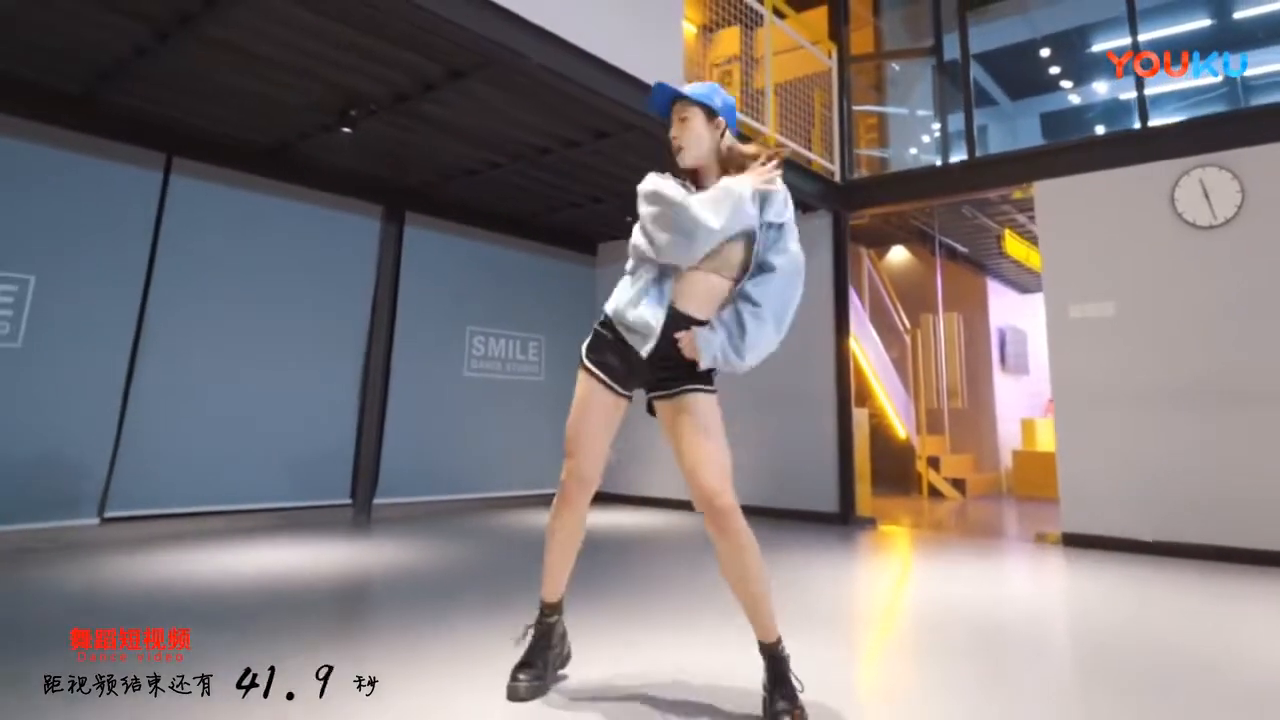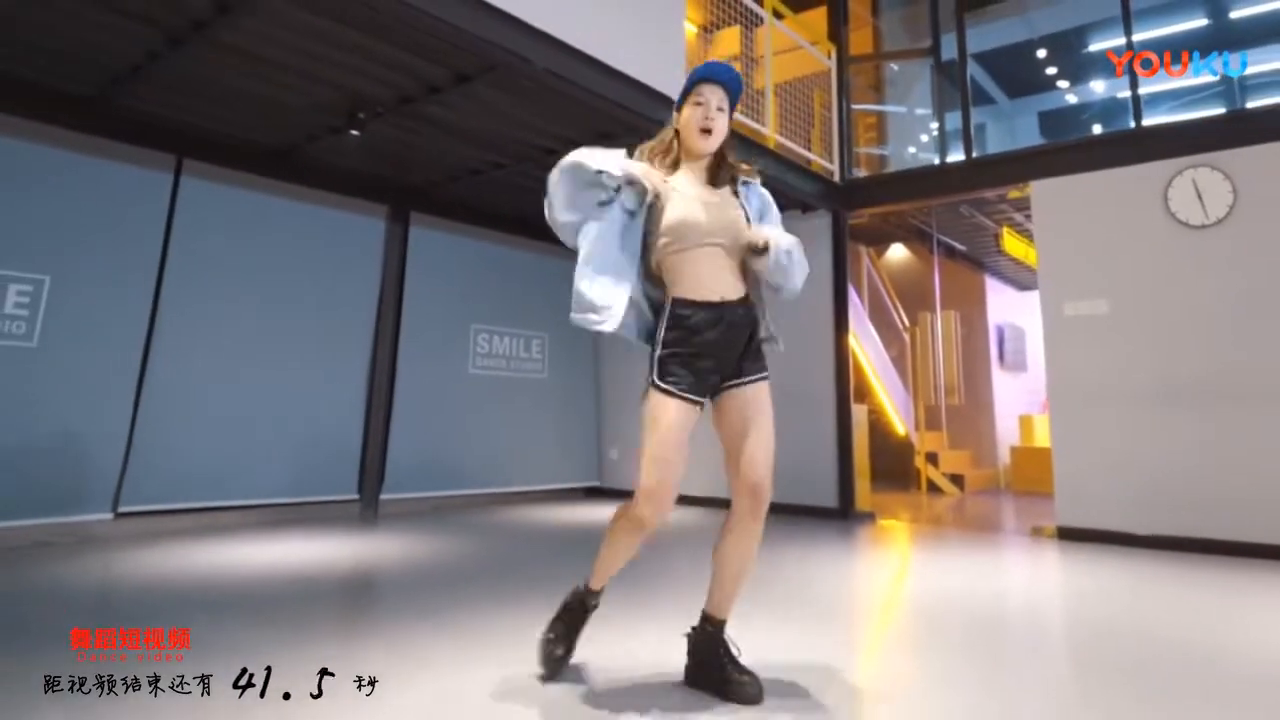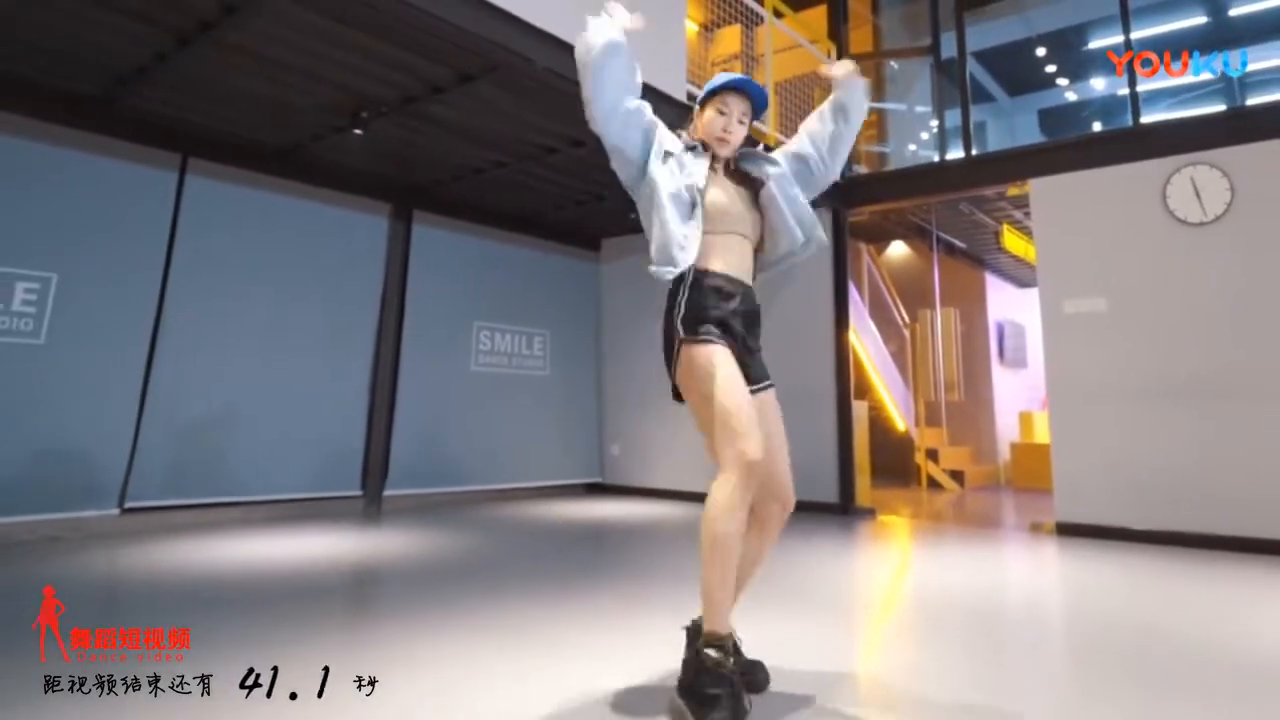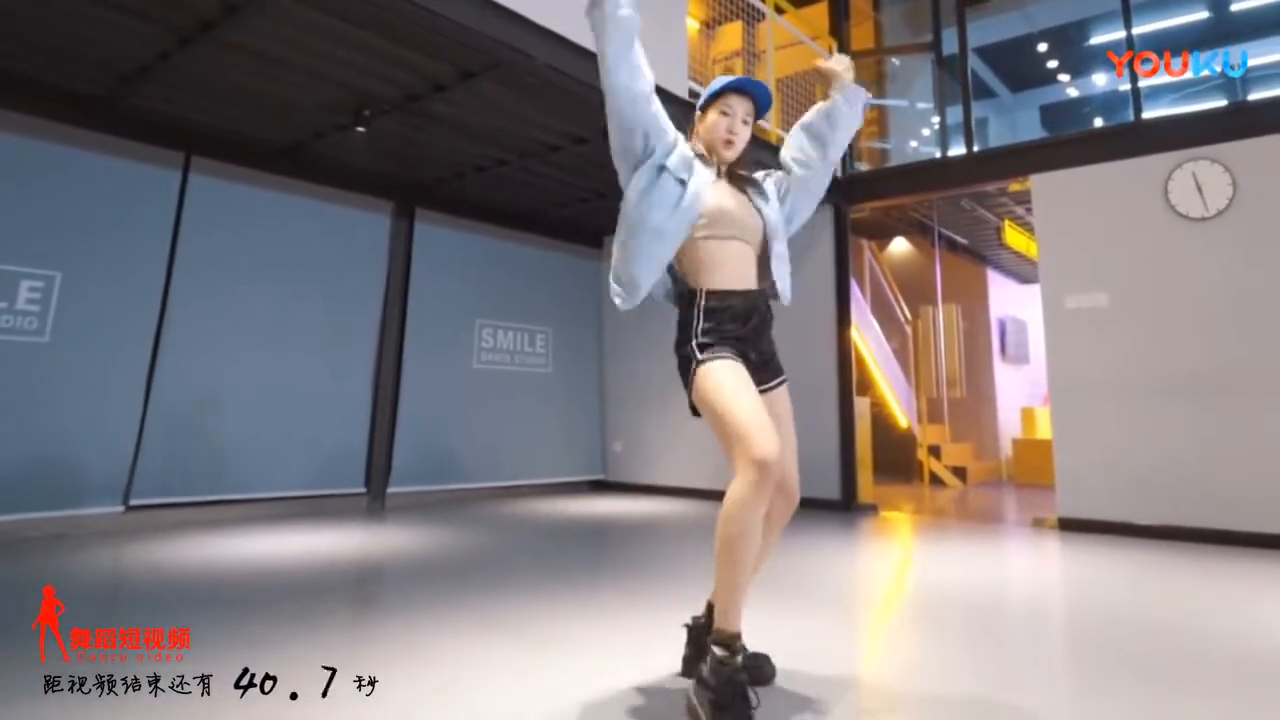
dt=0.4s
person 1, frame 1
left shoulder: (767, 197)
right shoulder: (663, 189)
left elbow: (777, 285)
right elbow: (683, 232)
left wrist: (717, 342)
right wrist: (740, 191)
left hip: (687, 353)
right hip: (624, 337)
left knee: (719, 504)
right knee: (575, 488)
left ankle: (776, 664)
right ankle: (548, 633)
person 1, frame 2
left shoulder: (748, 192)
right shoulder: (643, 183)
left elbow: (789, 272)
right elbow: (565, 201)
left wrist: (774, 248)
right wrist: (622, 172)
left hip: (741, 341)
right hip: (679, 343)
left knee: (754, 491)
right knee: (651, 504)
left ankle: (709, 643)
right ankle: (583, 601)
person 1, frame 3
left shoulder: (760, 177)
right shoulder: (666, 155)
left elbow: (820, 151)
right elbow: (610, 104)
left wrist: (847, 95)
left hip: (741, 328)
right hip: (698, 312)
left knee: (778, 498)
right knee: (746, 457)
left ankle: (712, 639)
right ankle: (710, 655)
person 1, frame 4
left shoulder: (758, 188)
right shoulder: (671, 162)
left elbow: (814, 152)
right elbow: (627, 95)
left wrist: (843, 93)
left hip: (757, 335)
right hip: (707, 329)
left knee: (783, 493)
right knee: (759, 459)
left ankle: (712, 630)
right ankle: (720, 660)
